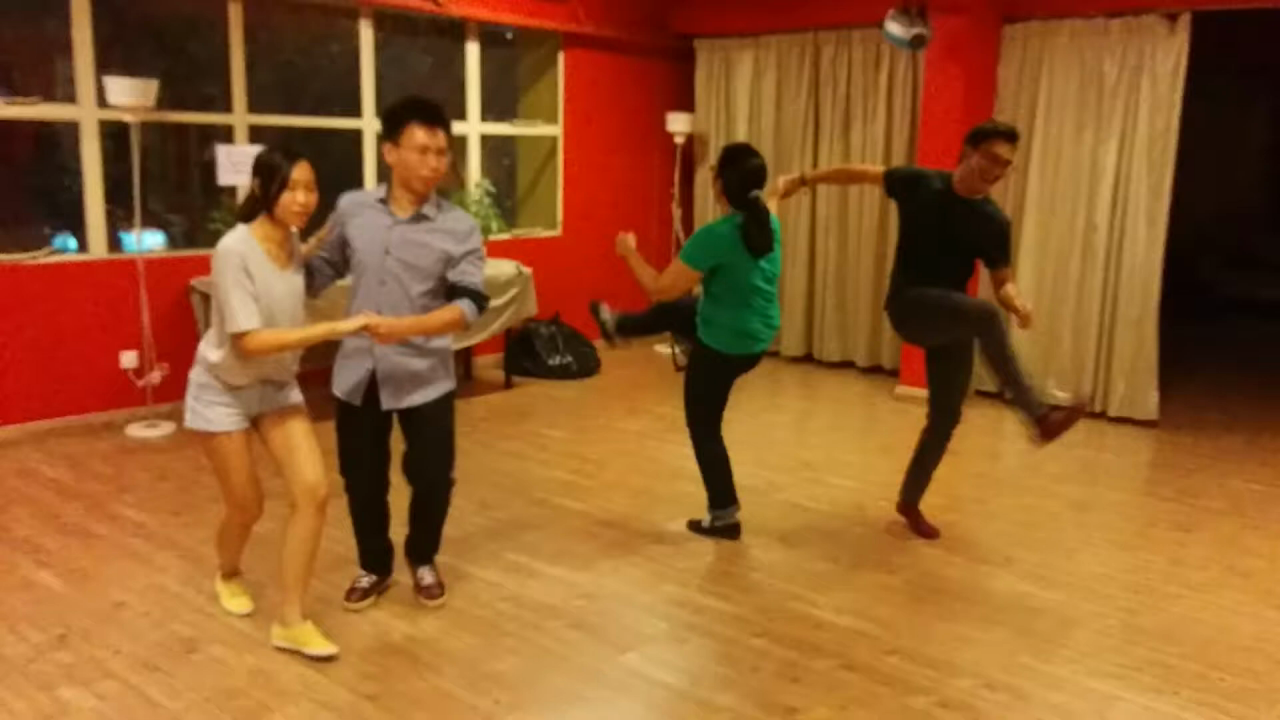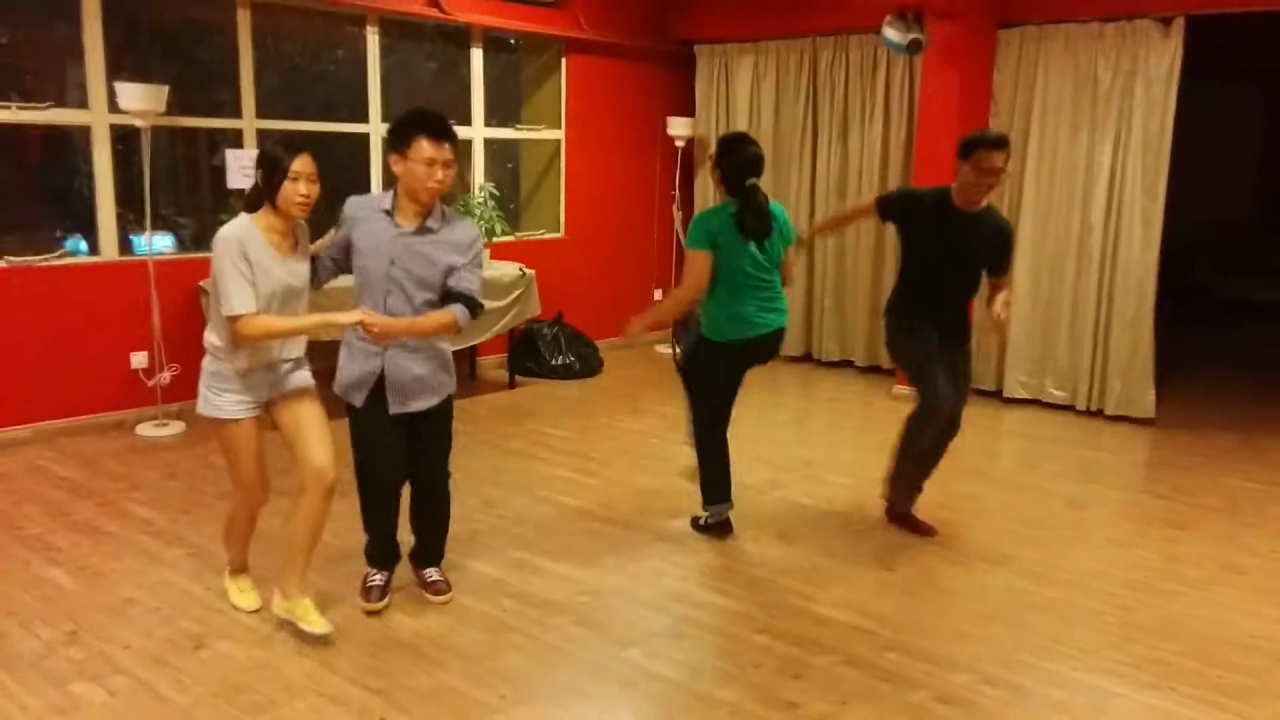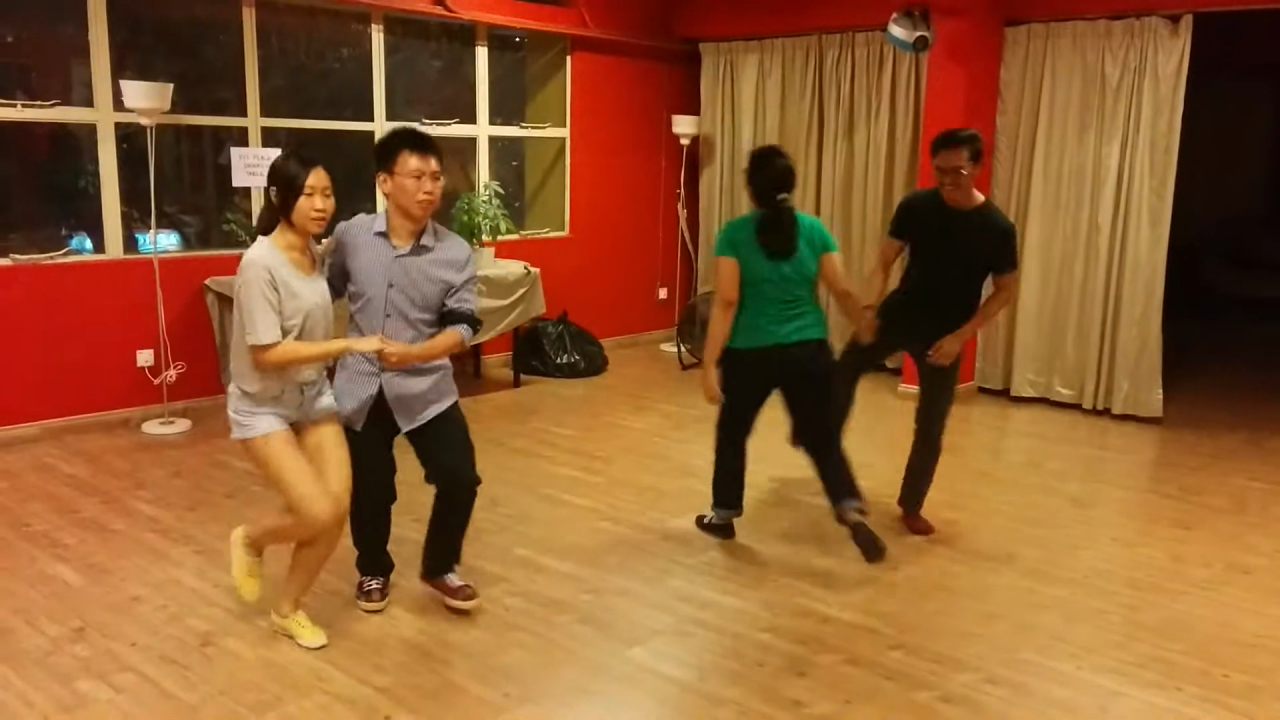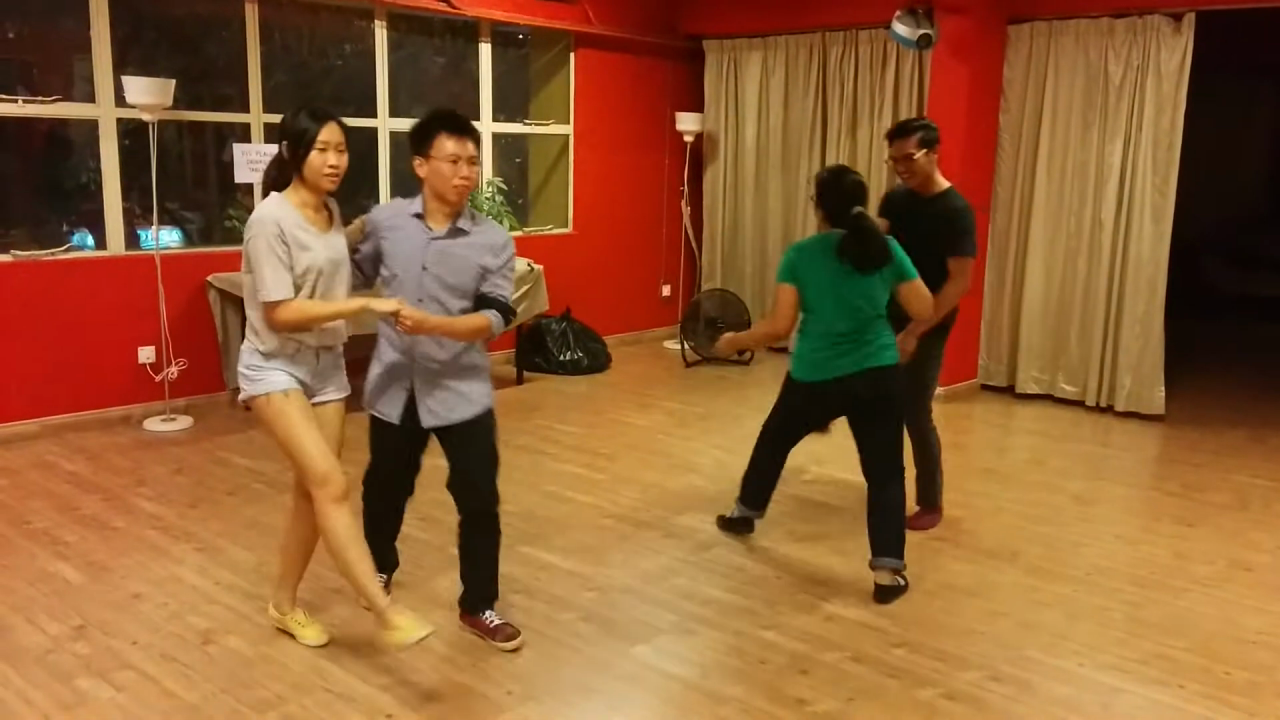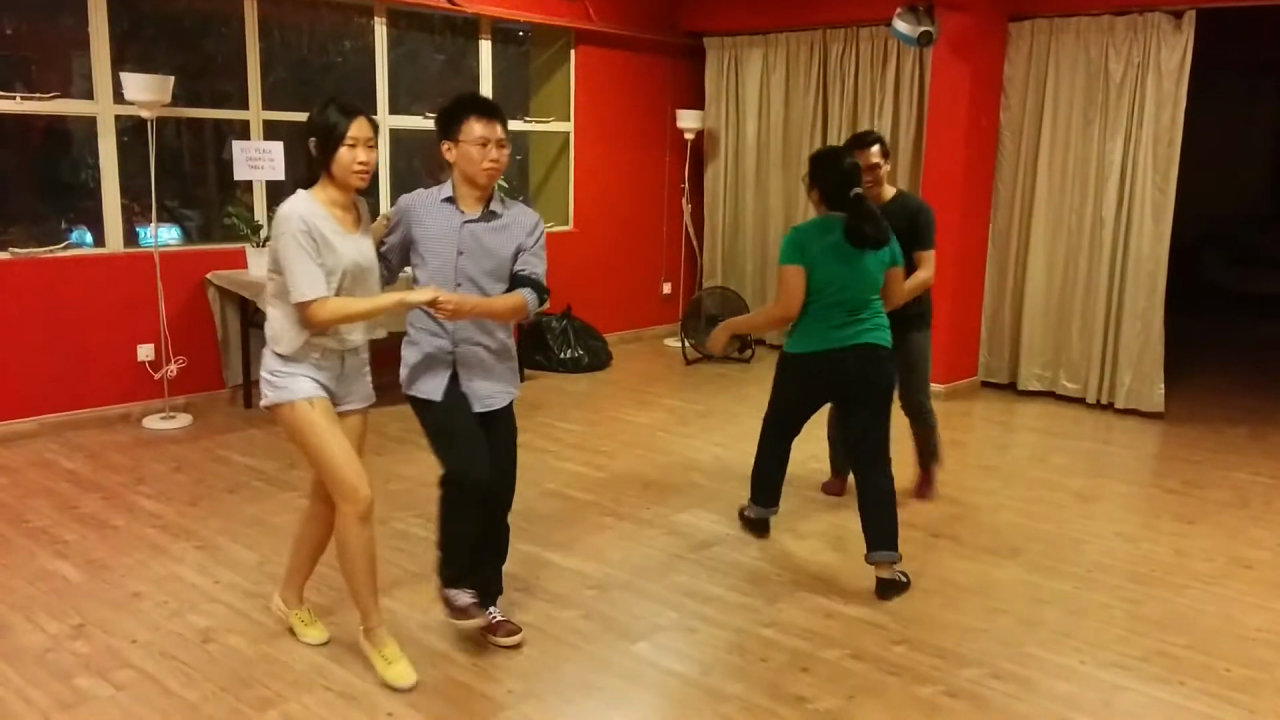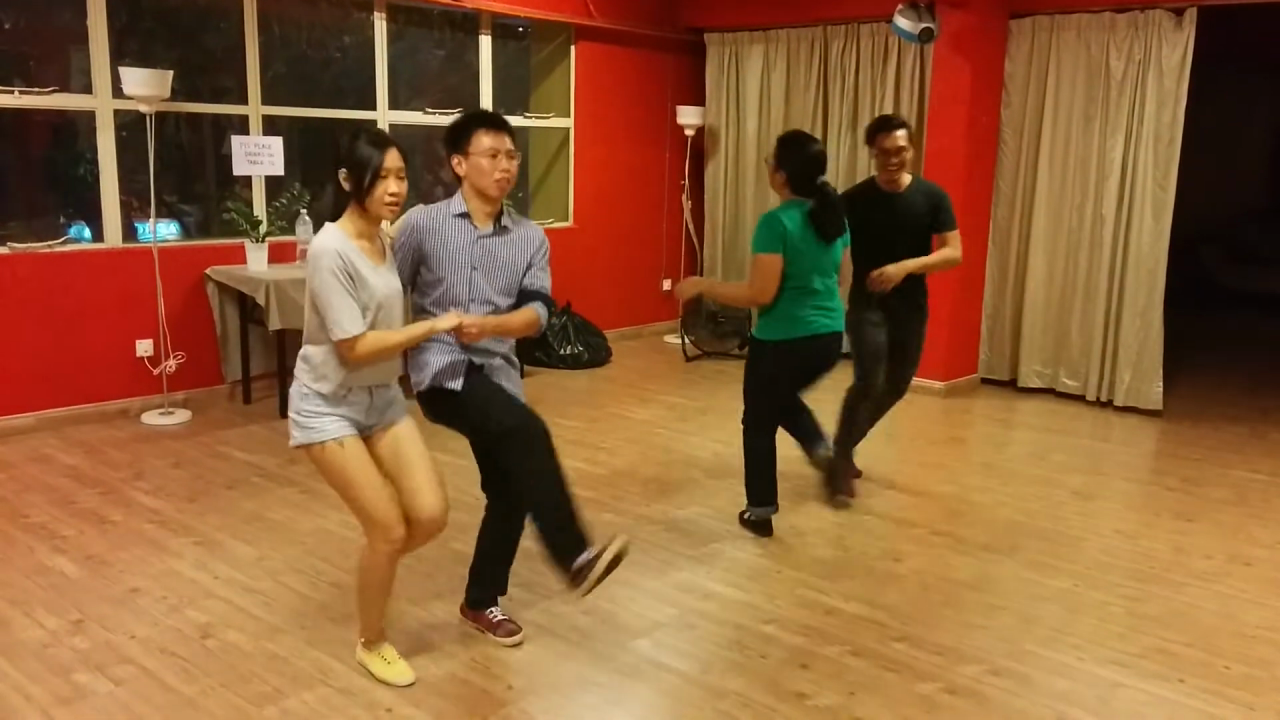
dt=0.3s
person 1, frame 1
left shoulder: (291, 242)
right shoulder: (234, 251)
right elbow: (250, 341)
right wrist: (335, 328)
left hip: (279, 385)
right hip: (224, 389)
left knee: (314, 492)
right knee: (247, 505)
left ankle: (291, 621)
right ankle: (228, 574)
person 1, frame 2
left shoulder: (300, 232)
right shoulder: (234, 238)
right elbow: (244, 326)
right wrist: (330, 319)
left hip: (290, 369)
right hip: (235, 376)
left knee: (322, 475)
right knee: (253, 492)
left ankle: (291, 593)
right ankle: (236, 569)
person 1, frame 3
left shoulder: (312, 253)
right shoulder: (259, 263)
right elbow: (268, 354)
right wrist: (349, 345)
left hip: (314, 395)
right hip: (261, 405)
left knee: (334, 508)
right knee: (318, 516)
left ankle: (287, 607)
right ankle: (250, 538)
person 1, frame 4
left shoulder: (331, 213)
right shoulder: (270, 219)
right elbow: (281, 313)
right wrist: (368, 305)
left hip: (327, 363)
right hip: (274, 366)
left knee: (314, 489)
right knee: (329, 481)
left ankle: (285, 603)
right ankle: (383, 611)
person 1, frame 5
left shoulder: (361, 212)
right shoulder: (297, 216)
right elbow: (317, 312)
right wrist: (403, 298)
left hip: (351, 365)
right hip: (297, 370)
left knee: (329, 496)
right knee: (357, 496)
left ankle: (289, 595)
right ankle: (377, 636)
person 1, frame 6
left shoulder: (382, 241)
right shoulder: (329, 250)
right elbow: (354, 347)
right wrist: (432, 326)
left hip: (382, 395)
right hip: (326, 404)
left knee: (431, 513)
right knee: (387, 527)
left ankle: (374, 570)
right ankle: (372, 642)
person 2, frame 1
left shoulder: (460, 228)
right shoulder: (351, 210)
left elbow: (470, 305)
right elbow: (322, 271)
left wrist: (407, 327)
left hip: (425, 374)
right hip: (360, 370)
left knee: (432, 475)
right knee: (362, 476)
left ankle: (422, 558)
right ankle: (374, 566)
person 2, frame 2
left shoulder: (463, 237)
right shoulder: (357, 214)
left elbow: (462, 312)
right elbow: (326, 267)
left wrist: (400, 326)
left hip: (425, 376)
right hip: (365, 370)
left knee: (430, 476)
right knee: (380, 473)
left ankle: (427, 559)
right ankle: (381, 562)
person 2, frame 3
left shoulder: (456, 253)
right shoulder: (350, 236)
left elbow: (463, 327)
right elbow: (326, 290)
left wrist: (411, 354)
left hip: (427, 388)
right hip: (362, 389)
left knee: (460, 480)
right knee: (370, 490)
left ankle: (440, 567)
right ankle: (373, 570)
person 2, frame 4
left shoulder: (494, 240)
right shoulder: (384, 222)
left elbow: (496, 318)
right elbow: (355, 275)
left wrist: (434, 324)
left hip: (462, 386)
right hip: (396, 383)
left knee: (479, 497)
right knee: (387, 487)
left ankle: (478, 605)
right ankle: (381, 563)
person 2, frame 5
left shoulder: (524, 223)
right shoulder: (413, 209)
left elbow: (529, 299)
right elbow: (381, 270)
left wrist: (470, 306)
left hip: (491, 370)
right hip: (430, 365)
left knee: (498, 480)
right knee: (471, 472)
left ankle: (479, 587)
right ankle: (456, 580)
person 2, frame 6
left shoulder: (531, 238)
right shoulder: (421, 224)
left elbow: (537, 313)
left wrist: (490, 324)
left hip: (497, 371)
right hip: (441, 371)
left knee: (509, 488)
right knee: (525, 431)
left ankle: (482, 600)
right ankle: (575, 555)
person 3, frame 1
left shoulder: (715, 236)
right shoulder: (769, 223)
left elbow: (662, 288)
left wrist: (630, 252)
left hip: (724, 348)
right hip: (759, 337)
left knee: (704, 427)
right knee: (678, 310)
left ankle: (724, 517)
right ankle: (616, 325)
person 3, frame 2
left shoulder: (708, 222)
right shoulder: (777, 215)
left elbow: (691, 291)
right elbow: (785, 275)
left wrist: (646, 320)
left hip: (728, 338)
right hip: (772, 332)
left knee: (710, 423)
right knee: (693, 365)
left ankle: (717, 513)
person 3, frame 3
left shoulder: (734, 233)
right shoulder: (814, 229)
left elbow: (725, 302)
right elbow: (842, 291)
left wrist: (710, 364)
right wrist: (859, 318)
left hip: (752, 352)
right hip: (808, 349)
left knee: (731, 433)
right knee: (818, 437)
left ankle: (723, 516)
right ankle: (852, 513)
person 3, frame 4
left shoulder: (800, 256)
right shoulder: (886, 248)
left elbow: (777, 327)
right elbow: (923, 310)
left wrist: (733, 341)
left hip: (815, 379)
right hip: (878, 376)
left knee: (774, 439)
right knee: (885, 473)
left ankle: (745, 512)
right ankle: (887, 571)
person 3, frame 5
left shoulder: (802, 238)
right shoulder: (880, 234)
left elbow: (786, 309)
right elbow: (895, 297)
left wrist: (731, 327)
left hip: (811, 360)
right hip: (873, 357)
left knee: (778, 432)
right knee: (872, 460)
left ankle: (761, 511)
right ankle: (885, 568)
person 3, frame 6
left shoulder: (775, 223)
right shoulder: (834, 216)
left elbow: (761, 294)
left wrist: (701, 285)
left hip: (782, 342)
right hip: (828, 336)
left knee: (759, 422)
right knee: (785, 397)
left ankle: (761, 511)
right ankle: (821, 451)
person 4, frame 1
left shoulder: (994, 221)
right shoulder: (920, 185)
left elbow: (1002, 282)
right elbow: (861, 173)
left wrist: (1018, 304)
right wrist: (805, 179)
left hip: (957, 321)
right hip: (911, 306)
left knee: (946, 416)
right knee: (984, 316)
left ankle: (910, 502)
right ankle: (1038, 416)
person 4, frame 2
left shoulder: (997, 229)
right shoulder: (916, 203)
left elbow: (999, 283)
right elbow: (856, 212)
left wrist: (999, 304)
left hip: (951, 329)
right hip: (907, 322)
left knee: (947, 421)
right knee: (937, 400)
left ankle: (901, 503)
right ankle: (897, 481)
person 4, frame 3
left shoulder: (997, 227)
right shoulder: (916, 206)
left elbow: (1005, 292)
right elbow: (885, 259)
left wrist: (959, 337)
right wrist: (870, 308)
left hip: (950, 329)
right hip: (905, 310)
left knee: (931, 420)
right knee: (846, 368)
left ankle: (912, 506)
person 4, frame 4
left shoulder: (956, 211)
right shoulder: (896, 199)
left elbow: (958, 282)
left wrist: (915, 332)
left hip: (929, 321)
right hip: (892, 305)
left knee: (916, 411)
left ankle: (930, 505)
person 4, frame 5
left shoulder: (914, 210)
left elbow: (926, 273)
left hip: (910, 319)
left knee: (915, 402)
left ankle: (928, 464)
right ankle: (839, 469)
person 4, frame 6
left shoulder: (932, 197)
right shoulder: (854, 200)
left elbow: (954, 253)
left wrist: (906, 266)
left hip: (910, 307)
right hip: (866, 304)
left knee: (894, 388)
right knee: (869, 384)
left ankle: (844, 448)
right ankle: (839, 464)
